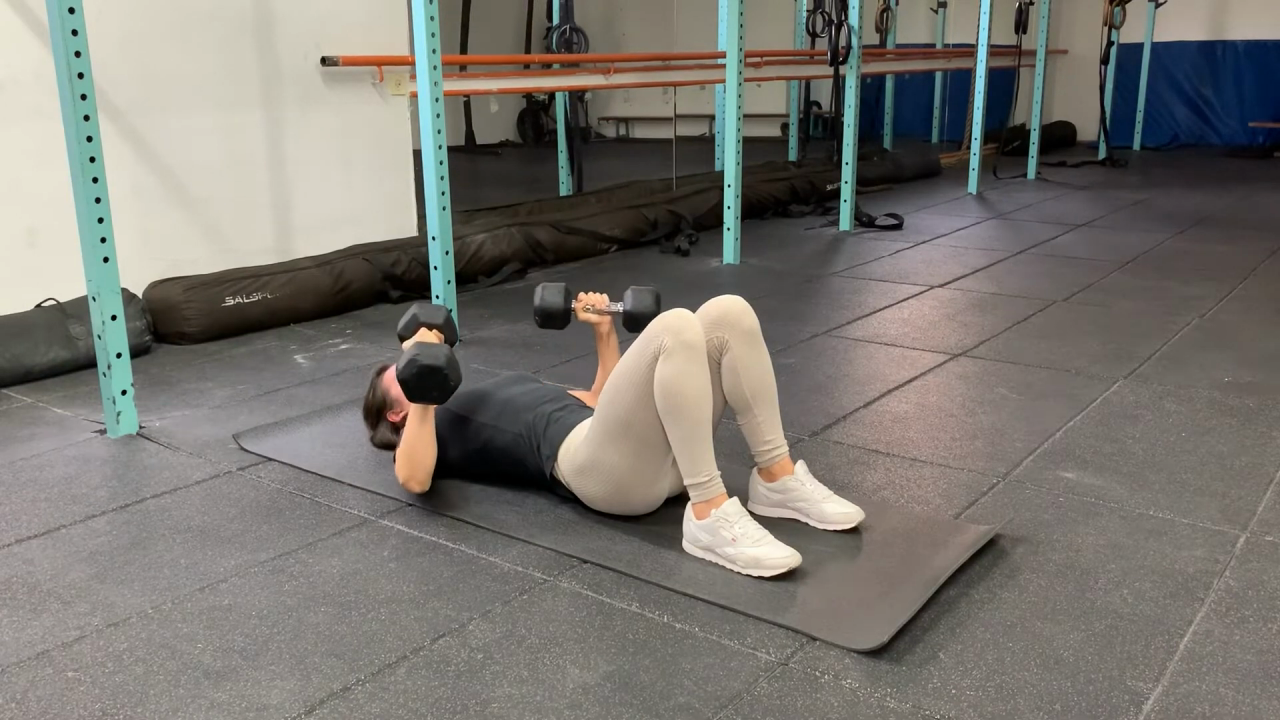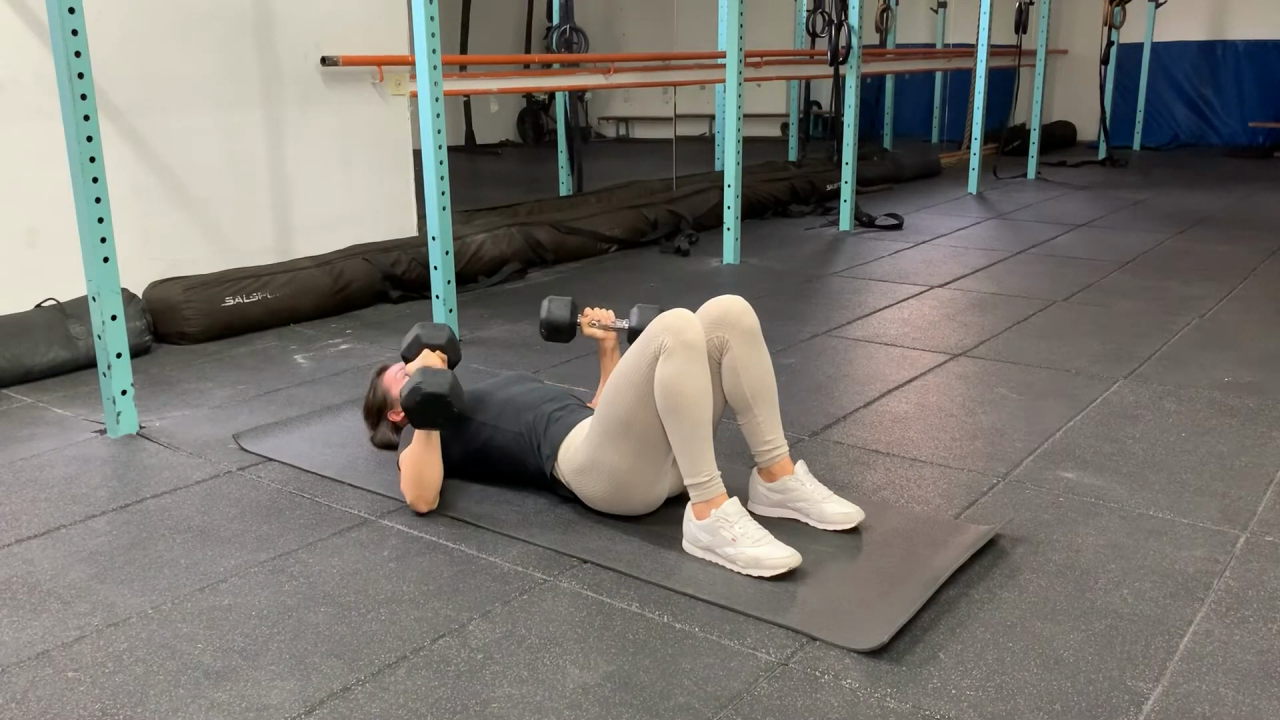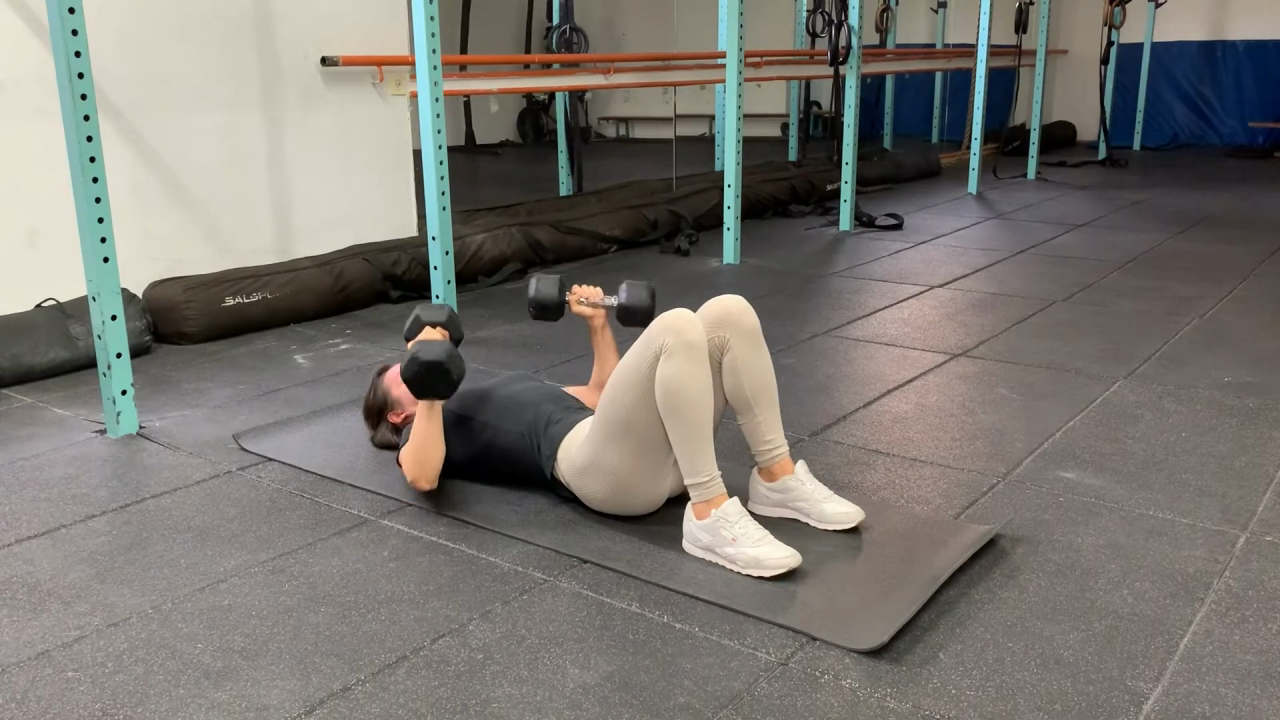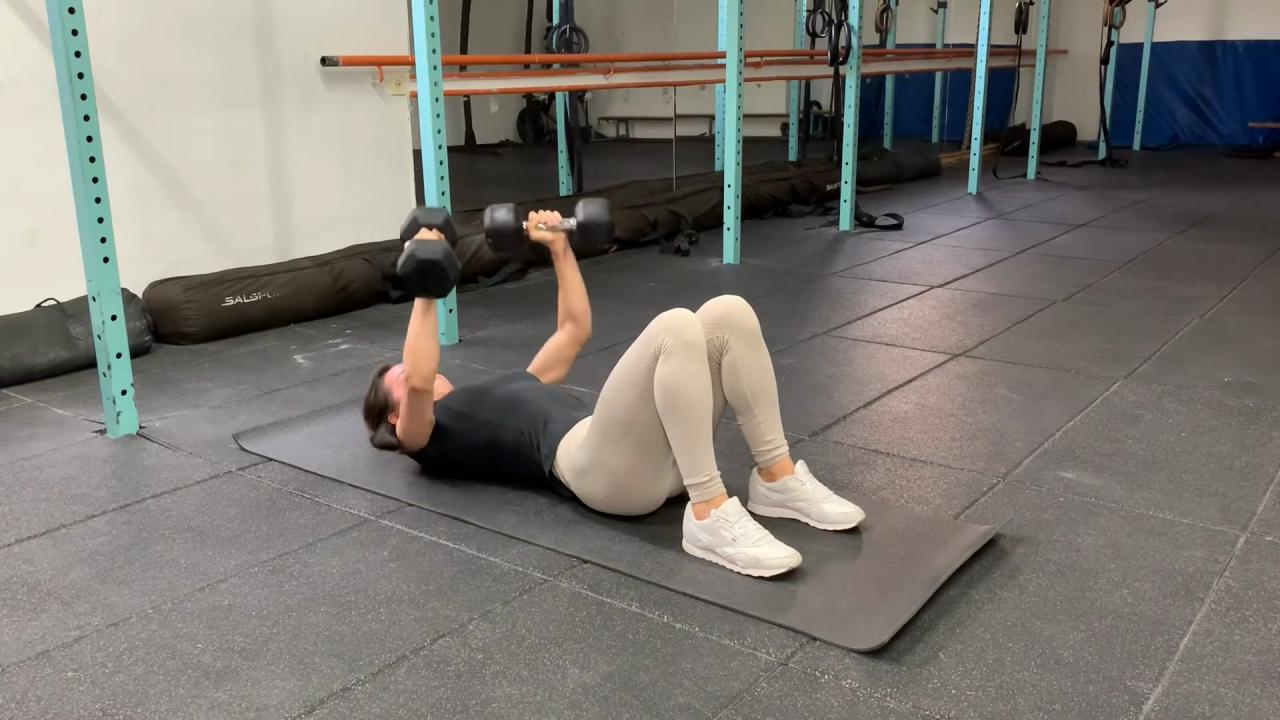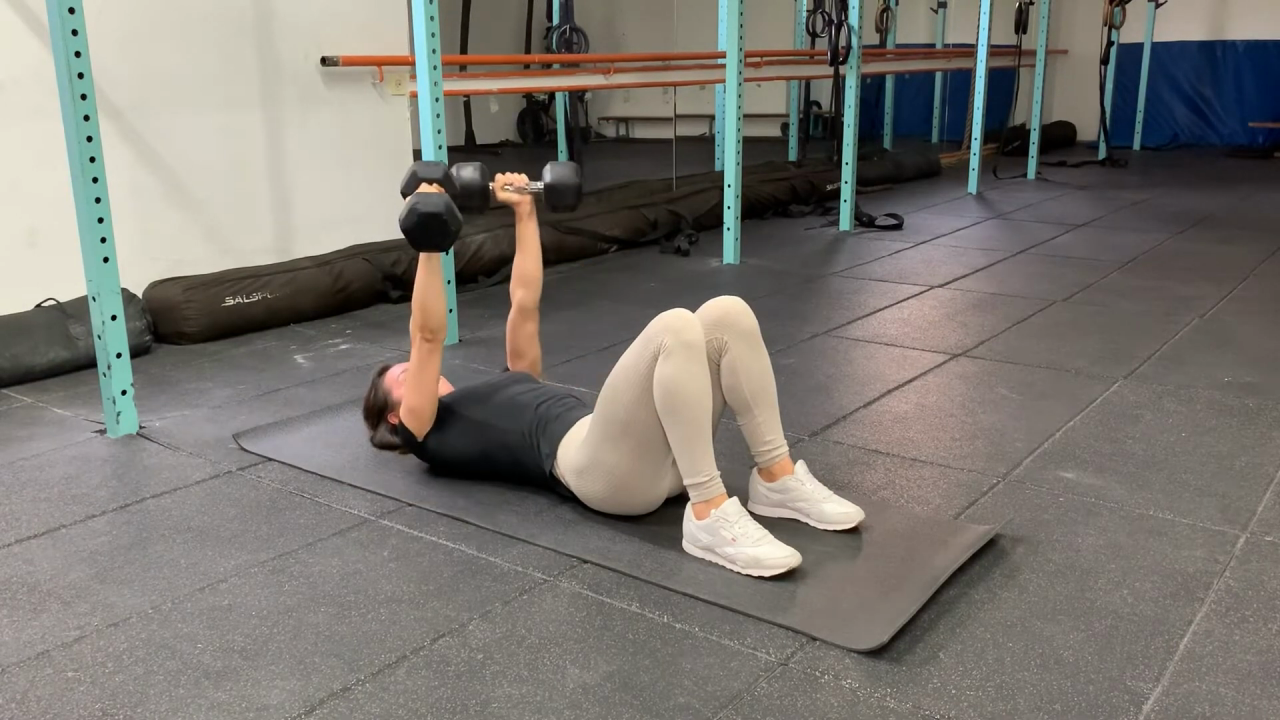
dt=0.3s
person 1, frame 1
left shoulder: (499, 389)
right shoulder: (428, 427)
left elbow: (604, 397)
right elbow: (415, 479)
left wrist: (604, 331)
left hip: (653, 451)
right hip: (595, 465)
left knee: (728, 312)
right knee: (675, 327)
left ankle: (778, 480)
right ankle: (710, 516)
person 1, frame 2
left shoulder: (498, 392)
right shoulder: (420, 433)
right elbow: (422, 498)
left wrist: (607, 347)
left hip: (652, 453)
right hip: (598, 467)
left knee: (728, 313)
right knee: (674, 328)
left ankle: (777, 480)
right ankle: (710, 516)
person 1, frame 3
left shoulder: (492, 395)
right shoulder: (423, 429)
left elbow: (603, 392)
right elbow: (423, 478)
left wrist: (598, 325)
left hip: (652, 451)
right hip: (596, 465)
left knee: (729, 313)
right knee: (676, 327)
left ankle: (779, 480)
right ankle: (711, 517)
person 1, frame 4
left shoulder: (509, 388)
right shoulder: (431, 439)
left elbow: (574, 330)
right elbow: (420, 381)
left wrist: (560, 248)
right wrist: (424, 292)
left hip: (652, 456)
right hip: (595, 465)
left knee: (727, 313)
right knee: (675, 326)
left ankle: (777, 481)
right ankle: (710, 517)
person 1, frame 5
left shoulder: (505, 388)
right shoulder: (433, 433)
left elbow: (525, 303)
right elbow: (427, 336)
left wrist: (524, 213)
left hip: (652, 454)
right hip: (597, 466)
left knee: (728, 313)
right knee: (674, 327)
left ankle: (777, 480)
right ankle: (710, 516)
